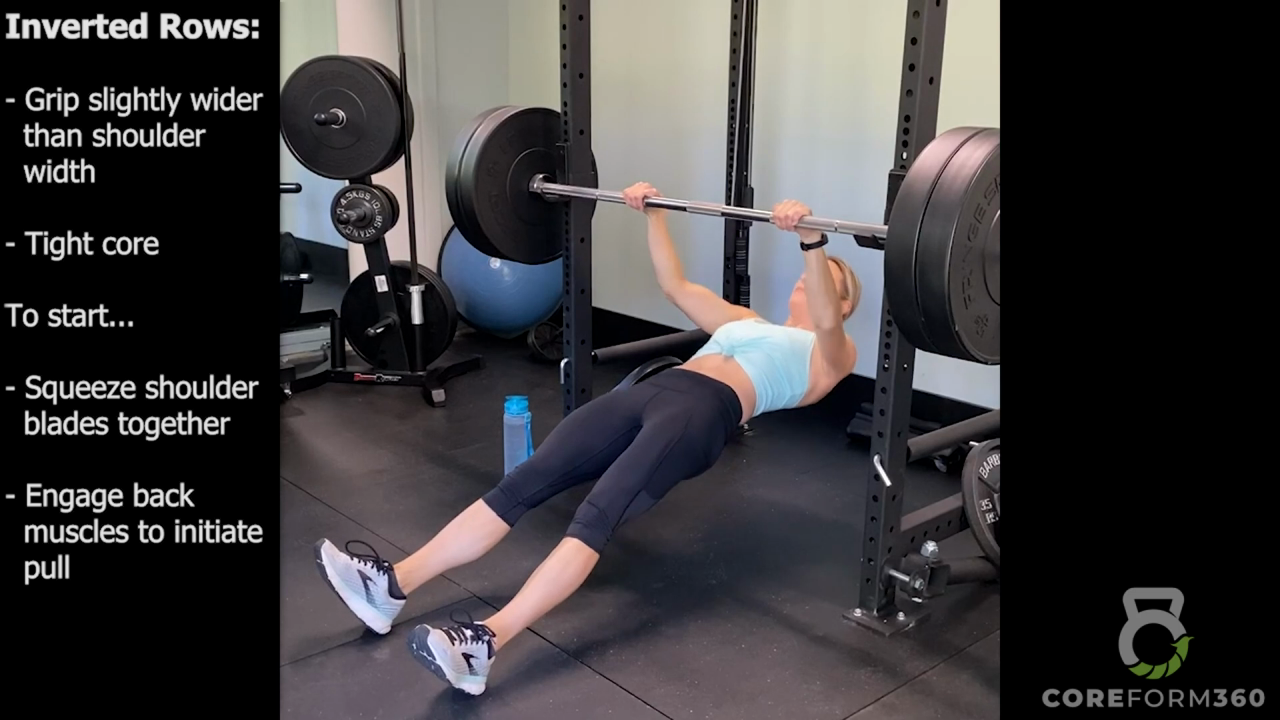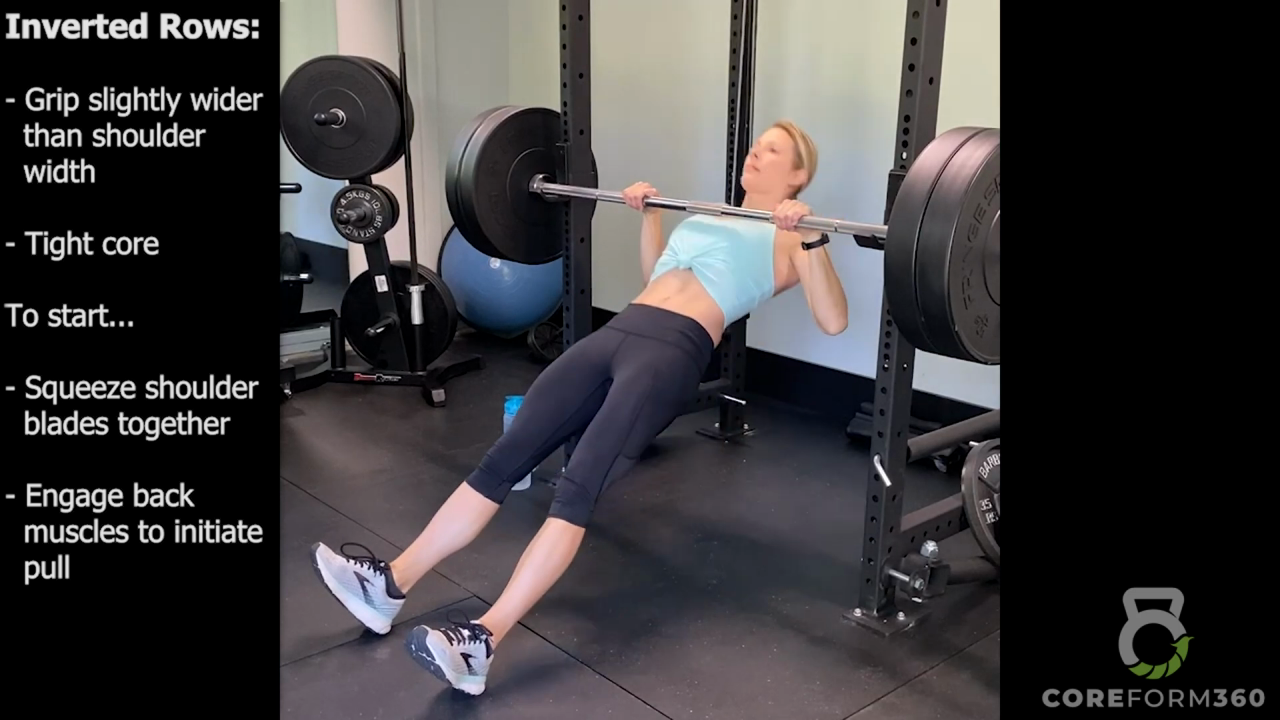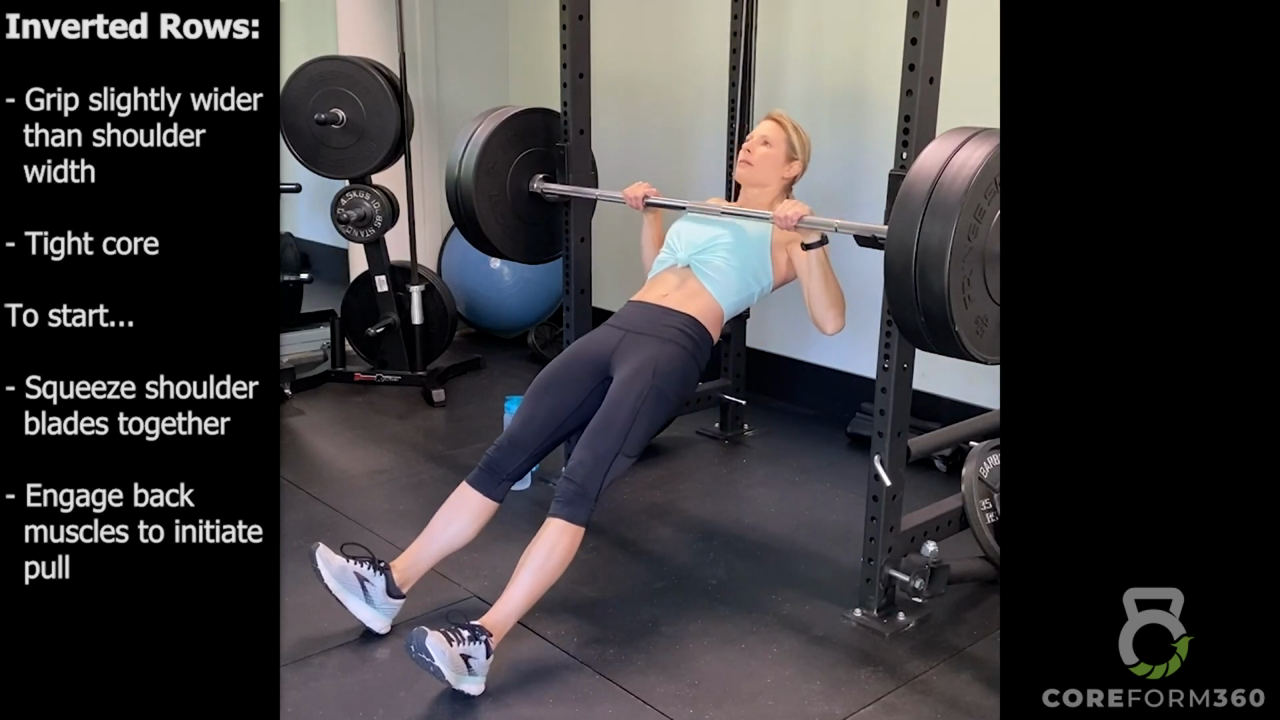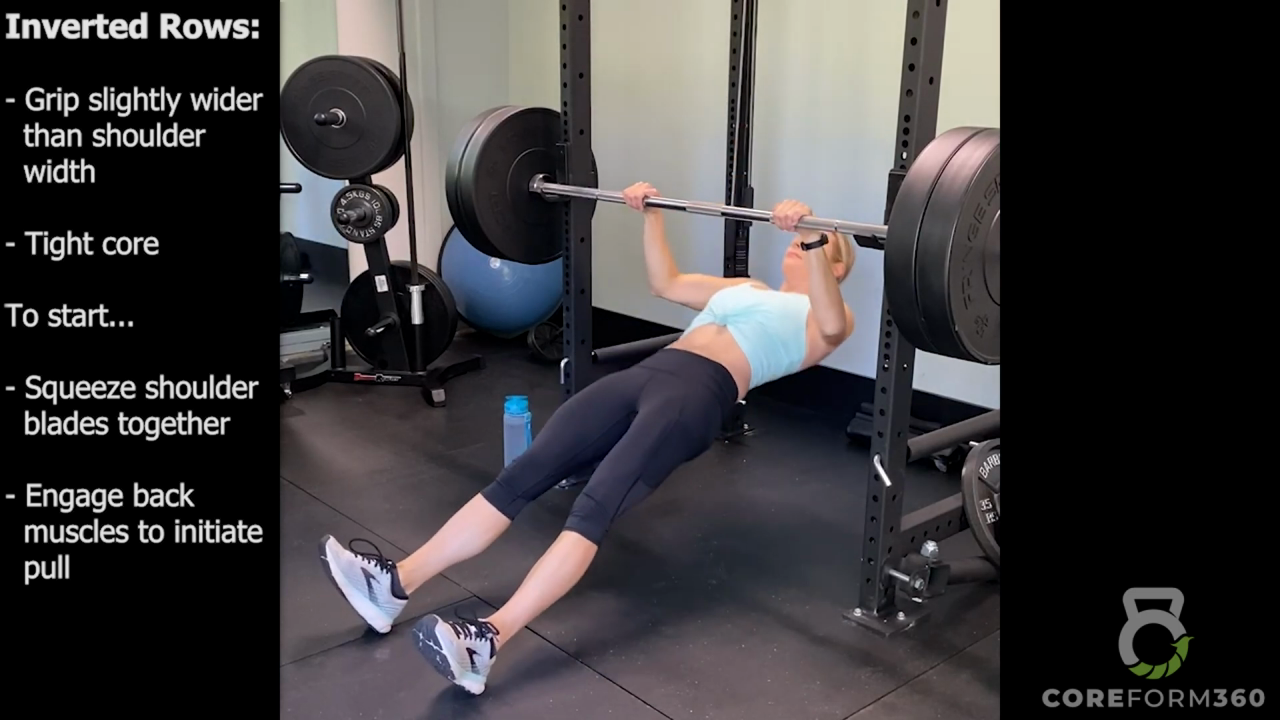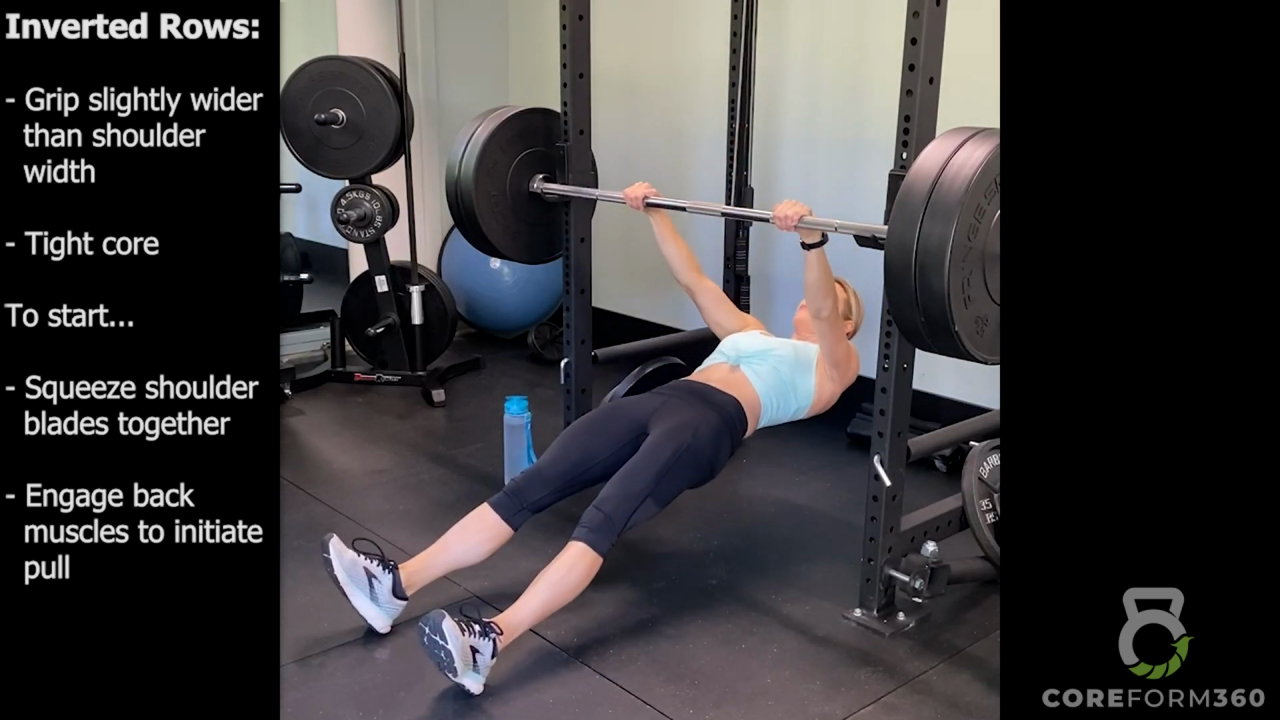
dt=0.5s
person 1, frame 1
left shoulder: (830, 355)
right shoulder: (748, 321)
left elbow: (826, 321)
right elbow: (676, 285)
left wrist: (812, 242)
right wrist: (653, 214)
left hip: (702, 413)
right hip: (655, 389)
left knee: (595, 518)
right knee: (523, 483)
left ankle: (484, 644)
right ankle: (391, 585)
person 1, frame 2
left shoulder: (788, 238)
right shoulder: (711, 214)
left elbow: (833, 321)
left wrist: (812, 239)
right wrist: (650, 213)
left hip: (671, 350)
right hip: (615, 333)
left knee: (577, 488)
right knee: (502, 460)
left ankle: (481, 643)
right ankle: (390, 584)
person 1, frame 3
left shoulder: (786, 234)
right shoulder: (710, 212)
left elbow: (831, 321)
left wrist: (811, 237)
right wrist: (650, 211)
left hip: (672, 348)
right hip: (616, 330)
left knee: (577, 487)
right knee: (503, 458)
left ankle: (481, 642)
right ankle: (390, 584)
person 1, frame 4
left shoulder: (821, 316)
right shoulder: (747, 289)
left elbow: (831, 325)
right elbow: (665, 283)
left wrist: (811, 238)
right wrist: (650, 214)
left hip: (699, 392)
right hip: (649, 371)
left knee: (594, 508)
right knee: (520, 476)
left ankle: (486, 642)
right ankle: (395, 584)
person 1, frame 5
left shoulder: (834, 365)
right shoulder: (752, 333)
left elbow: (824, 310)
right elbow: (691, 277)
left wrist: (811, 241)
right wrist: (655, 213)
left hip: (708, 423)
right hip: (658, 400)
left knee: (601, 523)
right knee: (527, 488)
left ankle: (489, 641)
right ankle: (396, 585)
